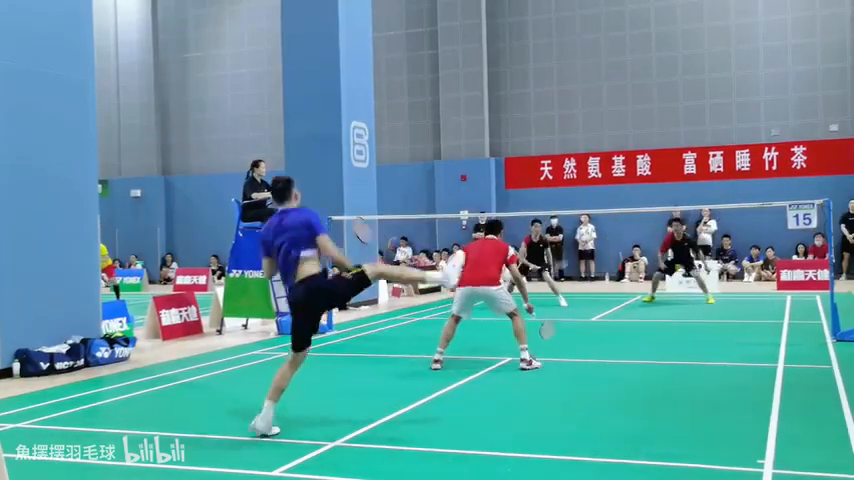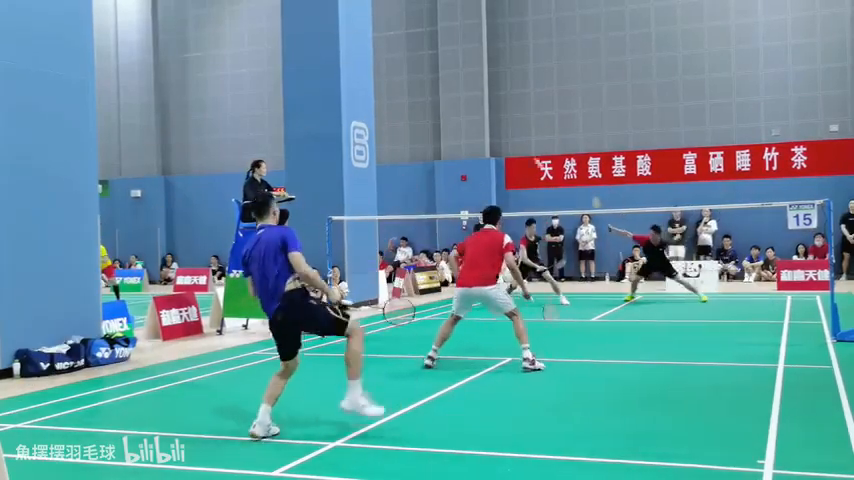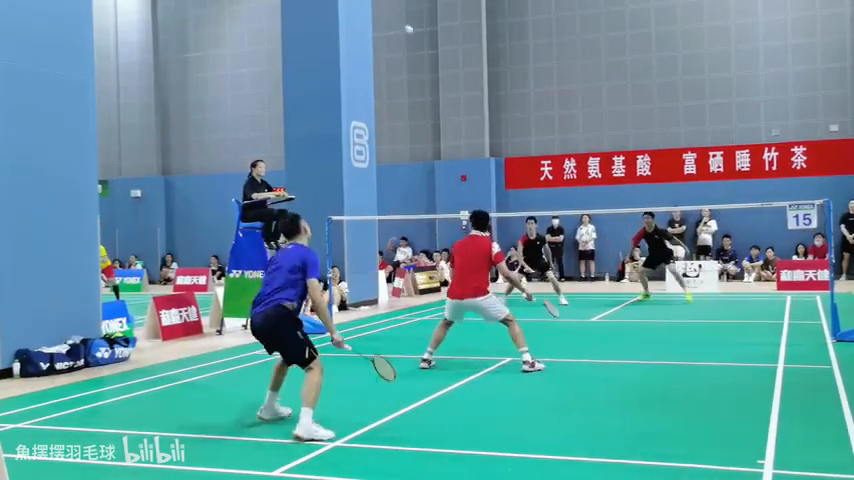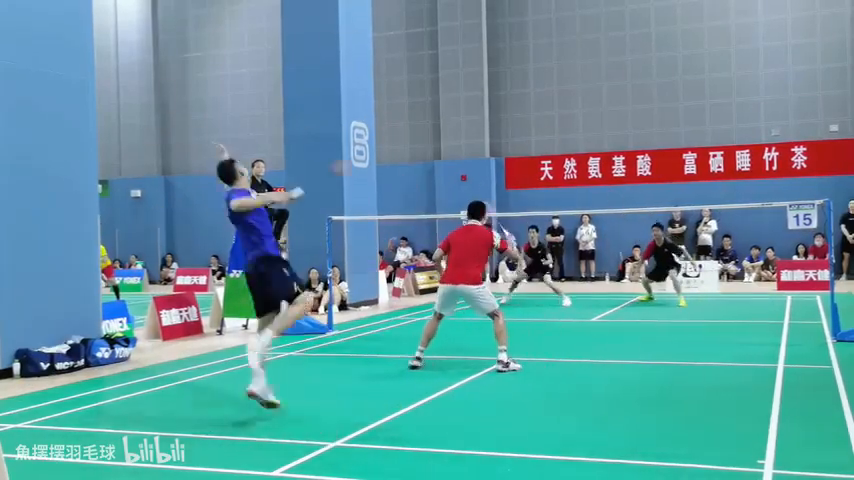
dt=0.3s
person 1, frame 1
left shoulder: (267, 230)
right shoulder: (307, 216)
left elbow: (268, 271)
right elbow: (330, 253)
right wrist: (350, 269)
left hip: (298, 297)
right hip: (317, 286)
left knee: (296, 358)
right knee: (375, 270)
person 1, frame 2
left shoulder: (248, 248)
right shoulder: (284, 233)
left elbow: (254, 291)
right elbow: (302, 269)
right wrist: (329, 291)
left hip: (276, 315)
right hip: (297, 303)
left knee: (288, 367)
right knee: (354, 329)
person 1, frame 3
left shoulder: (277, 256)
right shoulder: (307, 255)
right elbow: (316, 296)
right wrist: (332, 331)
left hip: (257, 319)
right hip: (280, 318)
left knee: (289, 357)
right knee: (314, 367)
left ankle: (269, 407)
right ankle: (306, 425)
person 1, frame 4
left shoulder: (237, 194)
right shoulder: (241, 196)
right elbow: (237, 205)
left wrist: (226, 160)
right wrist: (278, 196)
left hip: (256, 267)
right hip: (267, 262)
left knee: (266, 322)
right knee: (299, 305)
right ankle: (261, 343)
person 2, frame 1
left shoulder: (471, 245)
right shoulder: (506, 248)
right elbow: (516, 275)
left wrist: (457, 283)
right wrist: (527, 301)
left hip: (466, 286)
right hip: (491, 286)
left knee: (454, 319)
right knee: (515, 315)
left ankle: (438, 358)
right ankle: (525, 358)
person 2, frame 2
left shoulder: (471, 238)
right shoulder: (503, 238)
left elbow: (452, 258)
right elbow: (511, 264)
right wrist: (524, 288)
left hip: (463, 286)
right hip: (487, 286)
left knee: (453, 319)
right knee: (515, 316)
left ankle: (431, 356)
right ankle: (528, 358)
person 2, frame 3
left shoulder: (457, 245)
right shoulder: (490, 245)
right elbow: (506, 273)
right wrist: (524, 290)
left hip: (455, 296)
right hip: (479, 297)
left knee: (445, 323)
right knee: (511, 322)
left ankle: (427, 358)
right ankle: (527, 360)
person 2, frame 4
left shoulder: (454, 234)
right shoulder: (490, 234)
left elbow: (436, 258)
right elbow: (514, 256)
left wrist: (443, 275)
right wrist: (513, 246)
left hip: (448, 283)
right hip: (473, 285)
left knee: (436, 317)
right knee: (497, 316)
left ankle: (418, 356)
right ankle: (503, 360)
